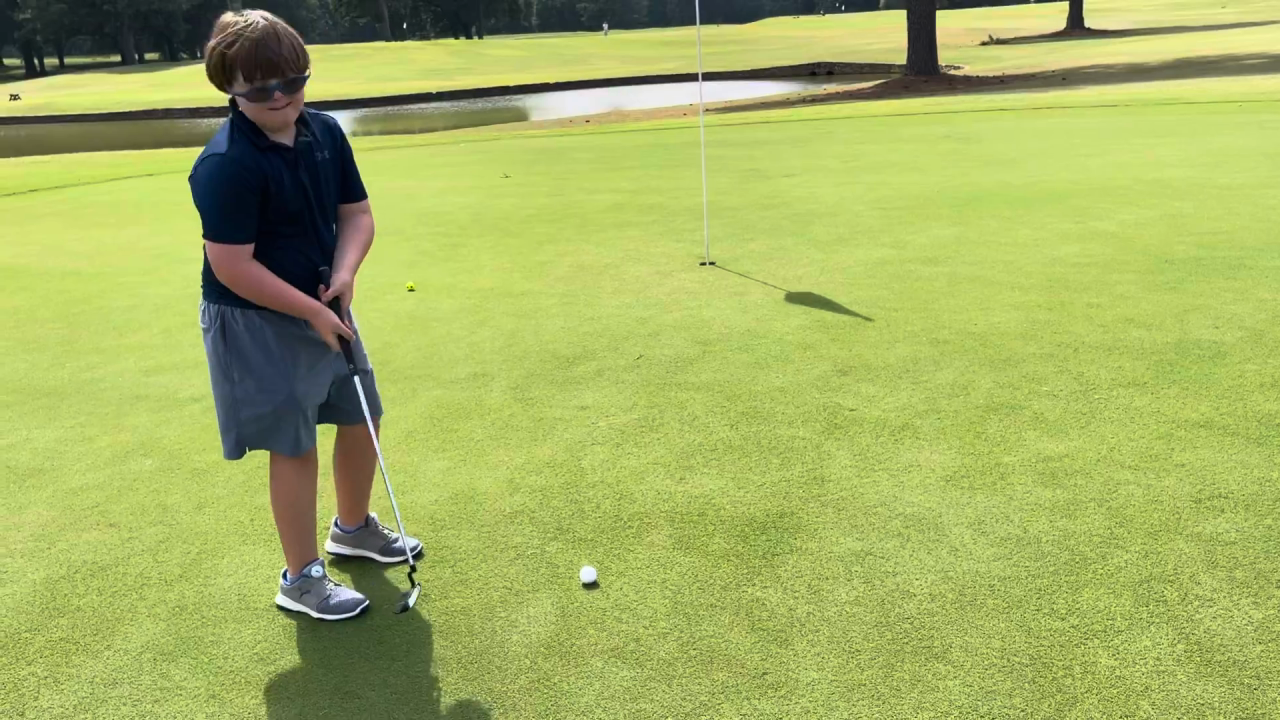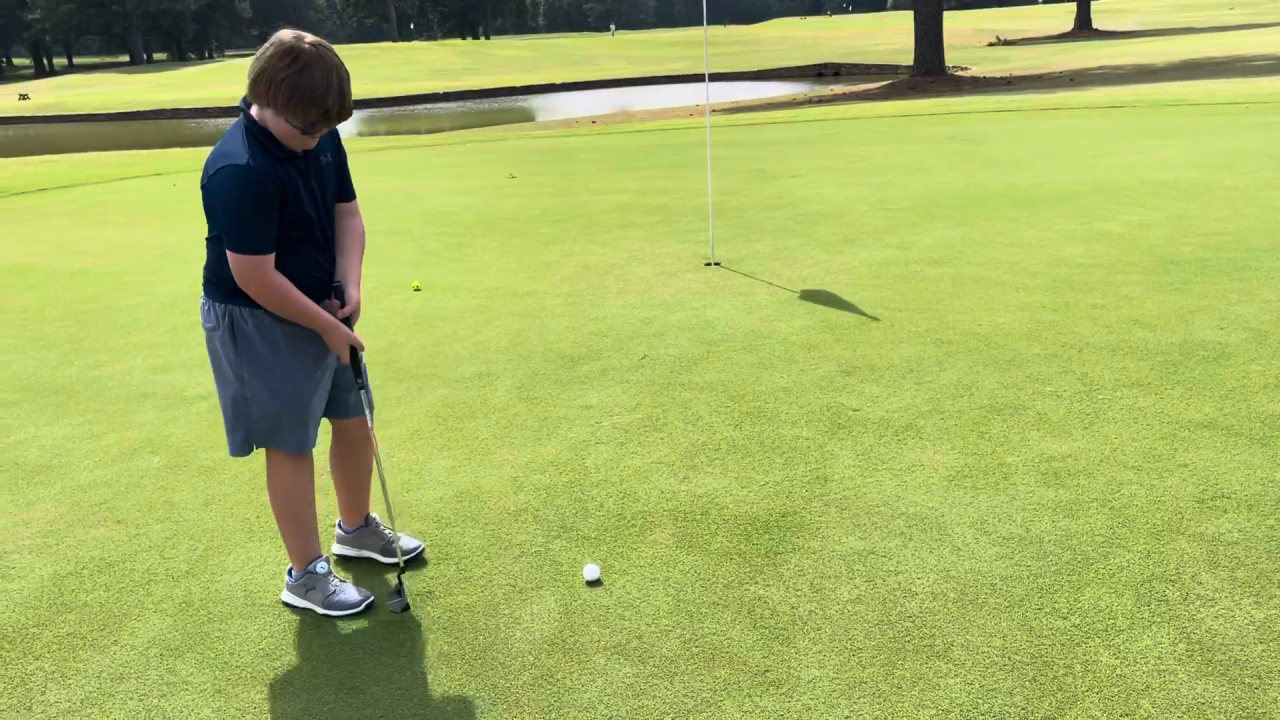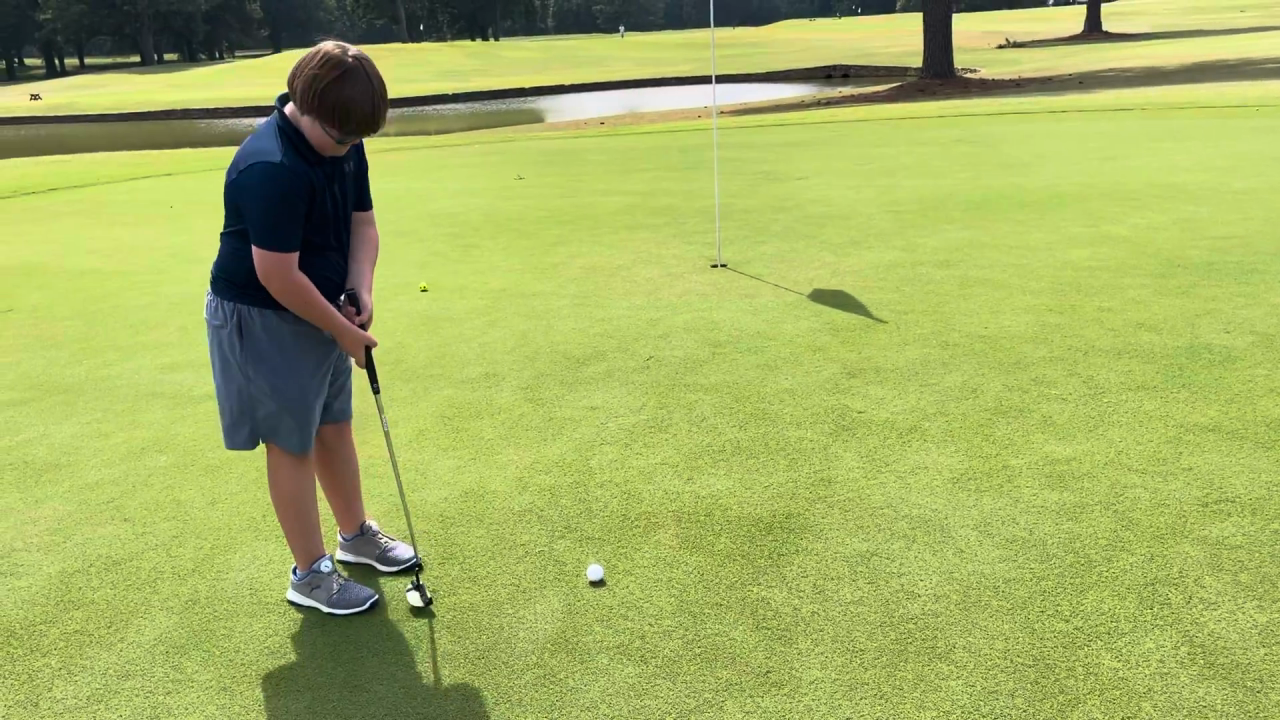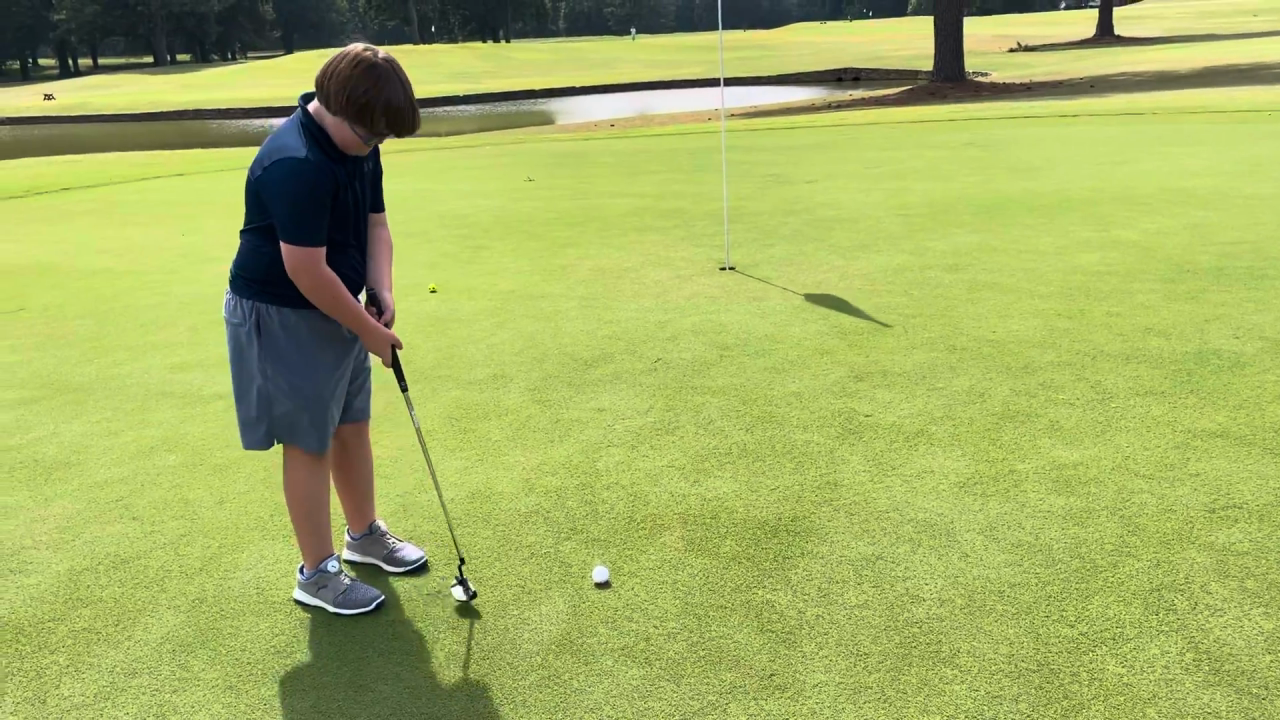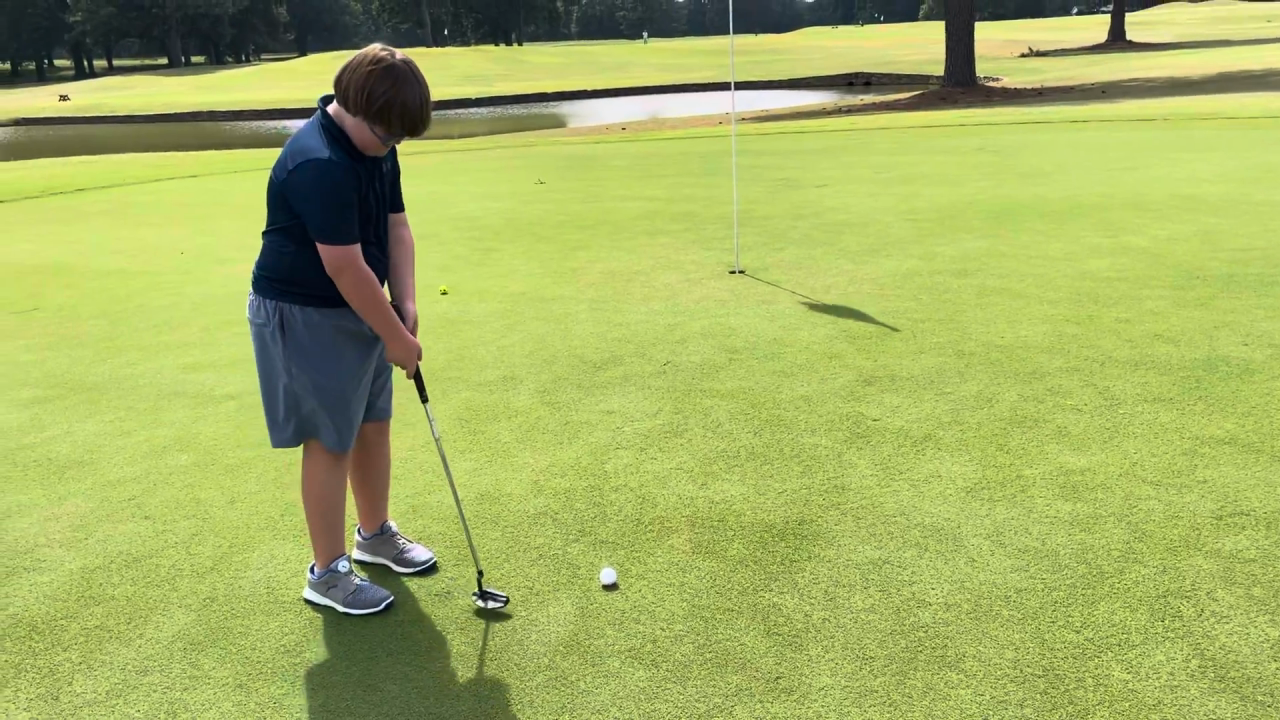
dt=0.2s
person 1, frame 1
left shoulder: (324, 132)
right shoulder: (225, 166)
left elbow: (356, 214)
right elbow: (232, 268)
left wrist: (344, 275)
right wrist: (311, 309)
left hip: (323, 310)
right hip: (255, 323)
left knee: (359, 419)
right knee: (293, 447)
left ankle: (354, 526)
right ankle: (300, 578)
person 1, frame 2
left shoulder: (321, 137)
right shoulder: (240, 172)
left elbow: (347, 212)
right elbow: (255, 277)
left wrist: (350, 287)
right wrist: (326, 327)
left hip: (321, 307)
right hip: (257, 321)
left knee: (353, 415)
right knee: (291, 444)
left ankle: (356, 526)
right ankle: (305, 574)
person 1, frame 3
left shoulder: (343, 146)
right shoulder: (270, 170)
left elbow: (361, 222)
right elbow: (278, 275)
left wrist: (361, 292)
right wrist: (341, 328)
left hip: (322, 311)
right hip: (261, 319)
left knee: (335, 427)
right knee: (292, 442)
left ankle: (356, 534)
right ankle: (309, 573)
person 1, frame 4
left shoulder: (359, 147)
right shoulder: (295, 166)
left elbow: (375, 225)
right elbow: (305, 269)
left wrist: (382, 294)
right wrist: (366, 328)
left hip: (336, 309)
right hip: (279, 316)
left knee: (352, 425)
right knee: (309, 442)
left ankle: (364, 533)
right ankle: (316, 572)
person 1, frame 5
left shoulder: (376, 147)
right shoulder: (318, 166)
left elbow: (395, 226)
right elbow: (346, 267)
left wrist: (406, 302)
right wrist: (396, 335)
left hip: (357, 309)
right hip: (302, 316)
left knee: (373, 425)
right knee: (331, 440)
left ankle: (375, 533)
right ankle: (327, 572)
